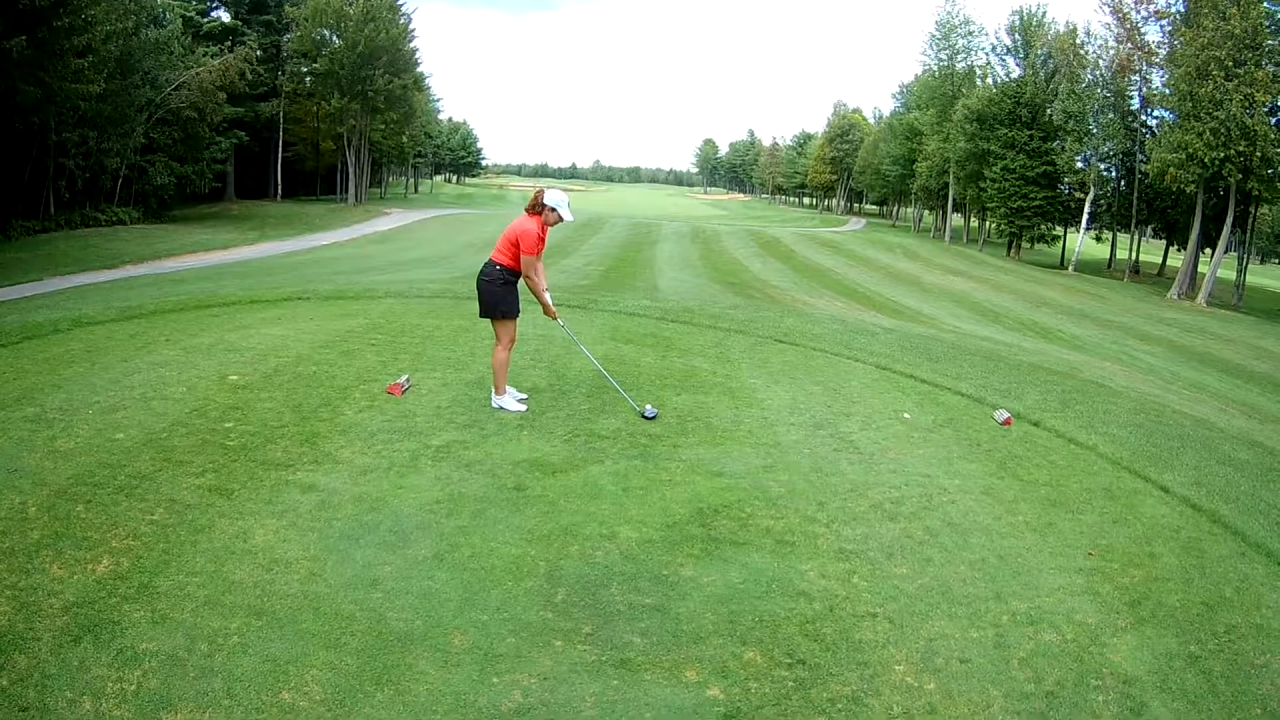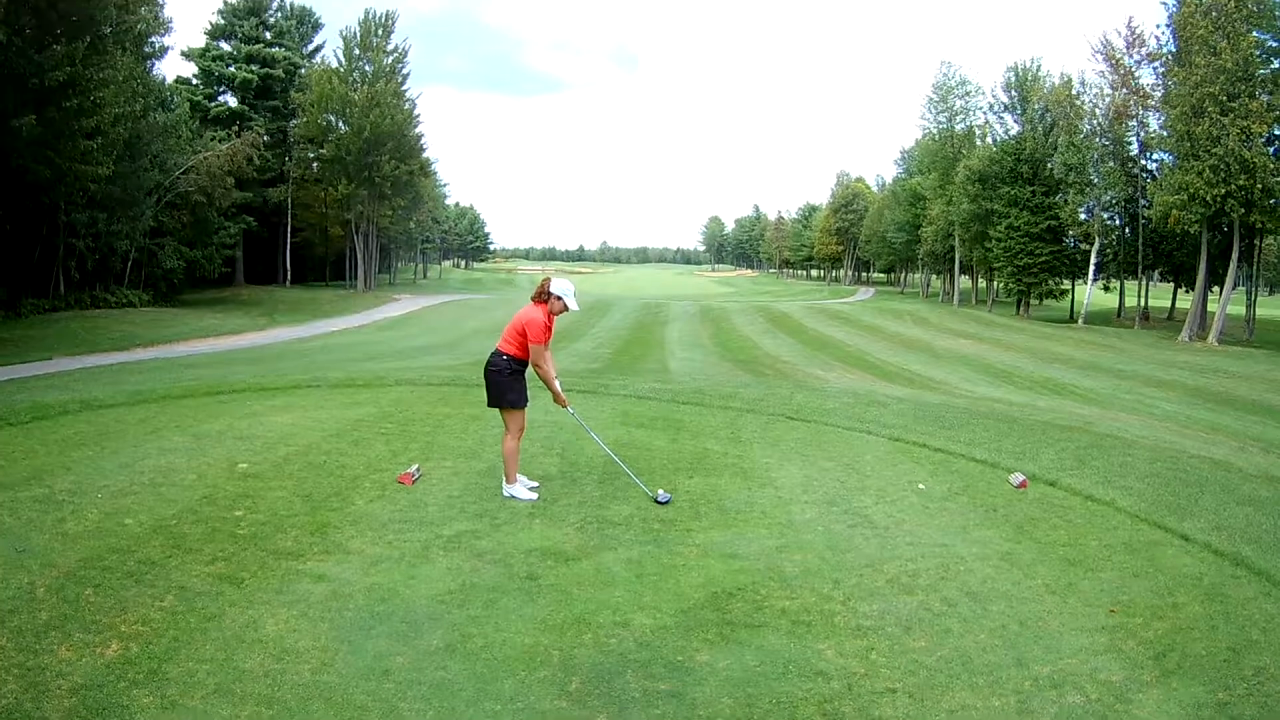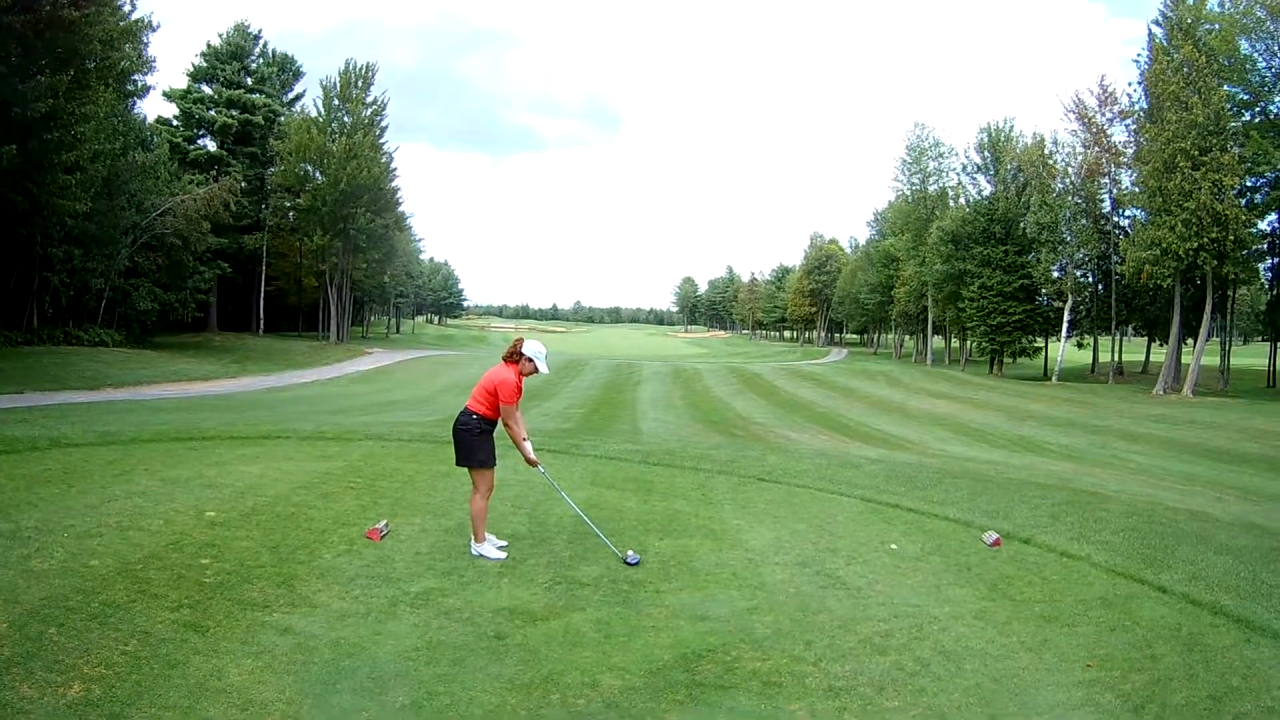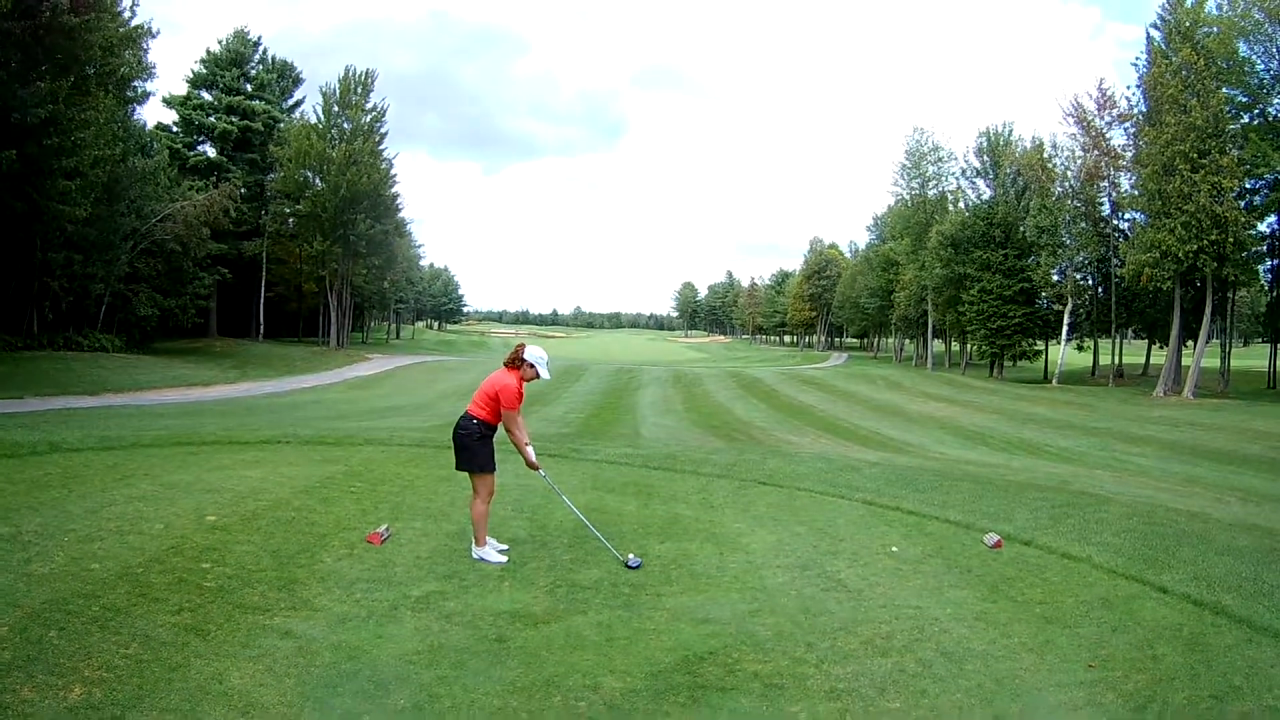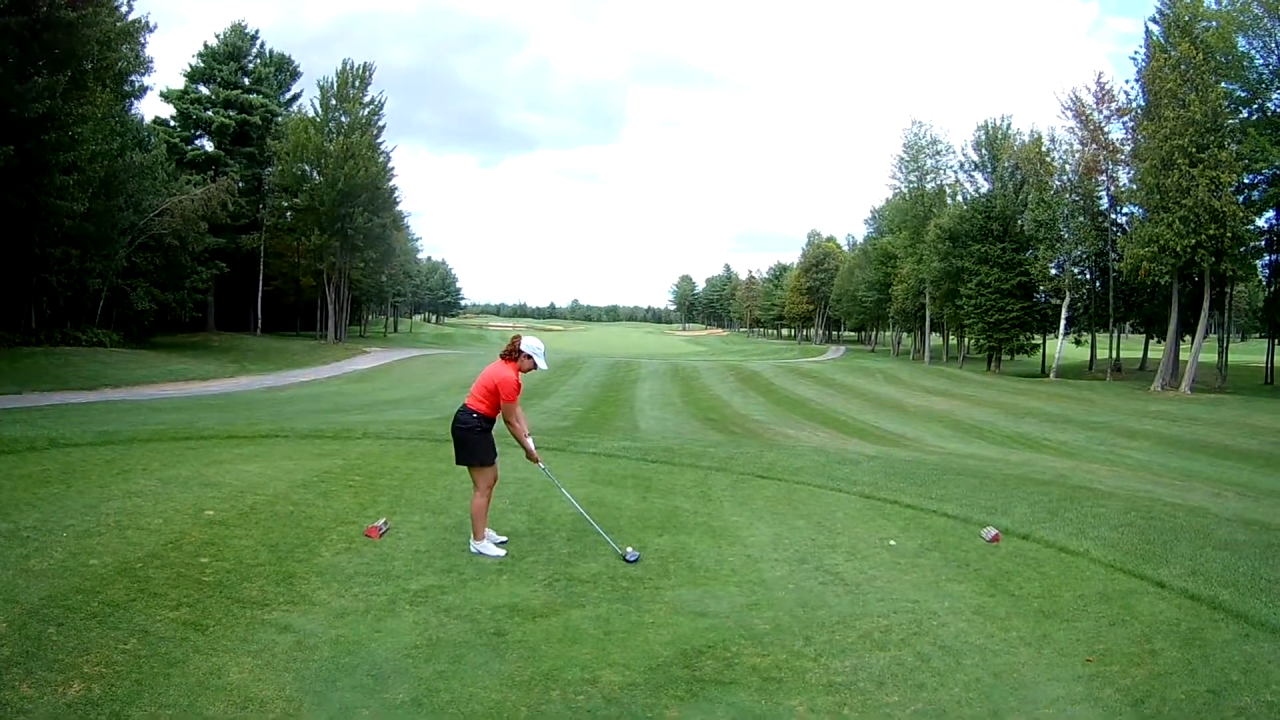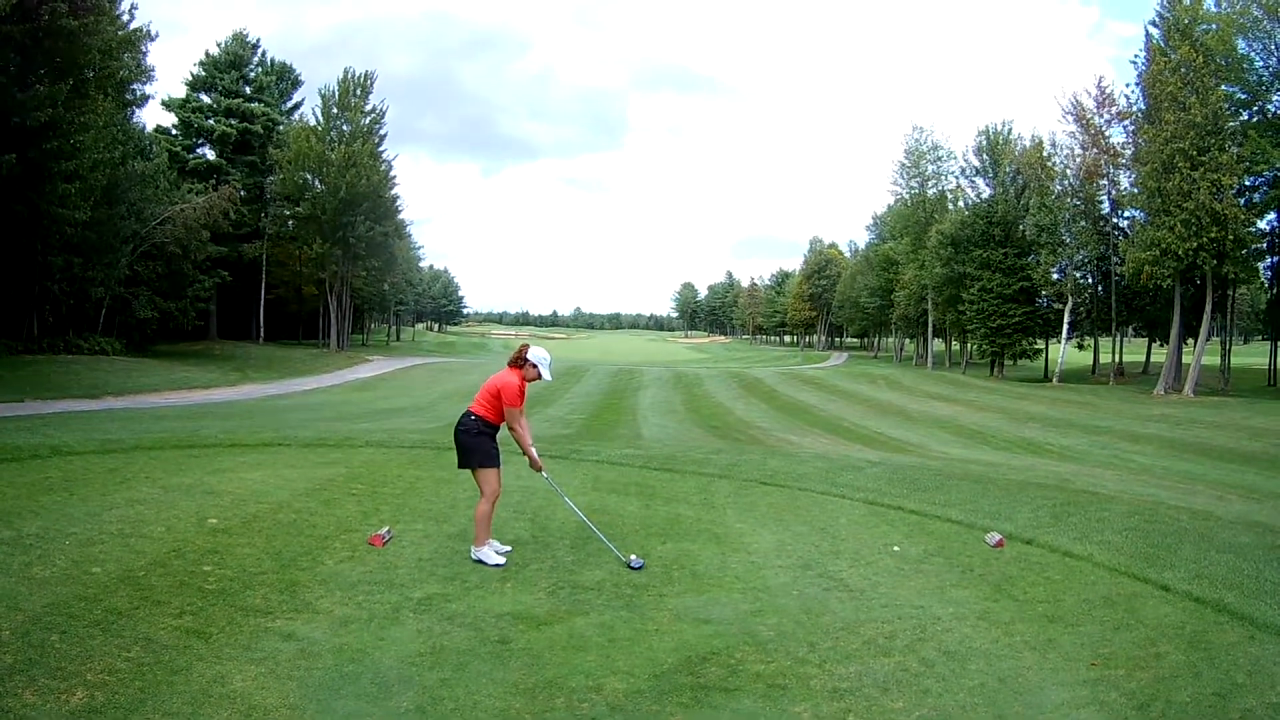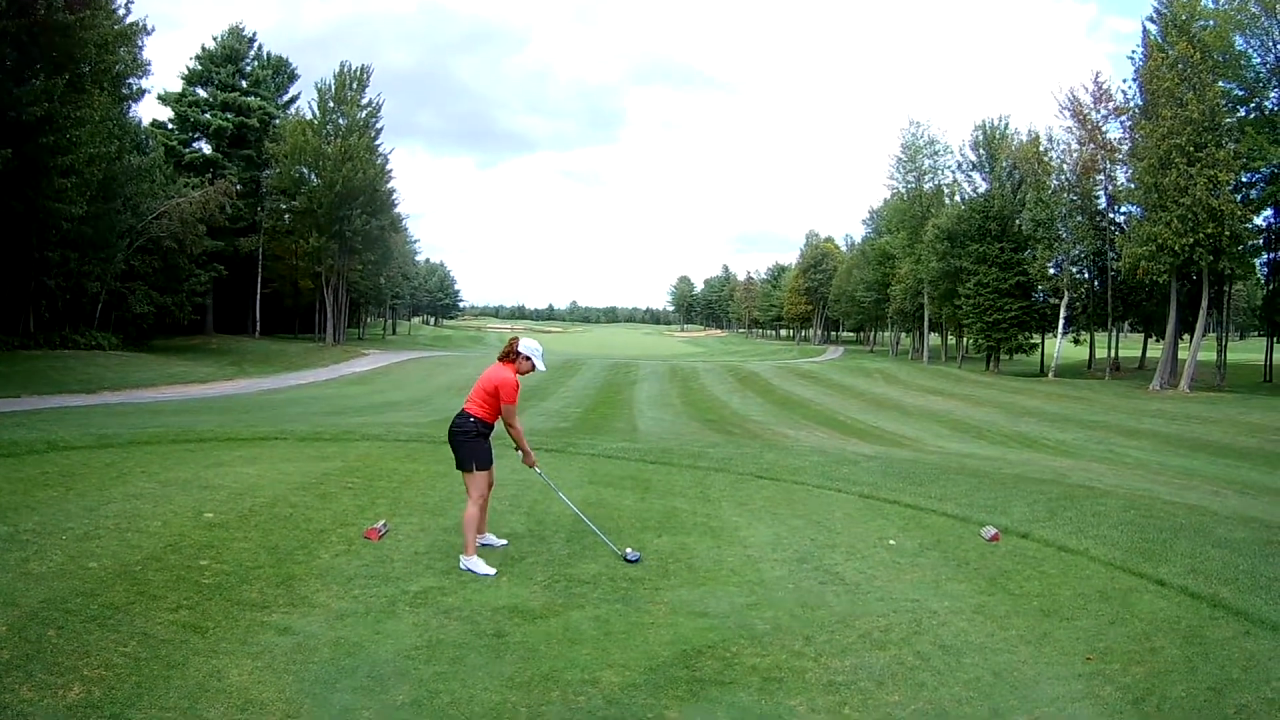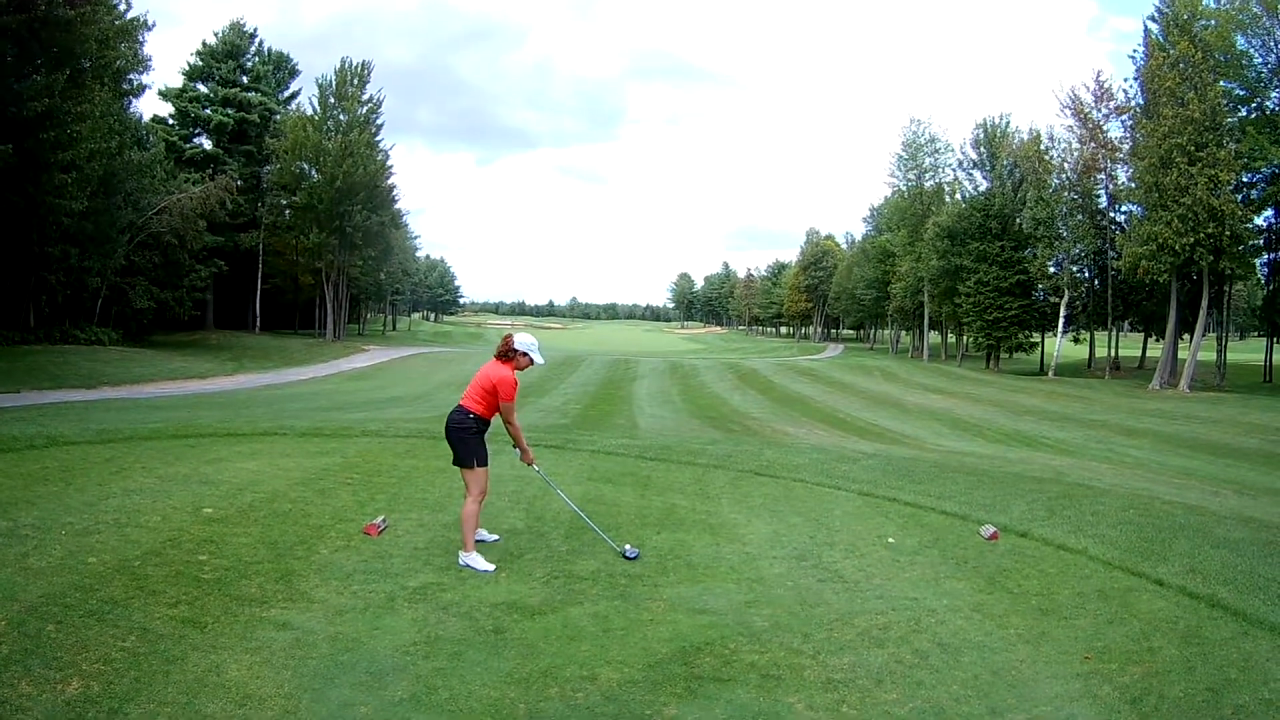
dt=0.4s
person 1, frame 1
left shoulder: (540, 225)
right shoulder: (529, 230)
left elbow: (538, 262)
right elbow: (528, 274)
left wrist: (546, 293)
right wrist: (545, 304)
left hip: (505, 279)
right hip: (496, 280)
left knee: (507, 339)
right knee: (505, 341)
left ankle: (501, 388)
right ankle: (499, 396)
person 1, frame 2
left shoulder: (546, 314)
right shoulder: (536, 319)
left elbow: (546, 351)
right elbow: (538, 363)
left wrist: (556, 382)
right wrist: (556, 393)
left hip: (513, 368)
right hip: (503, 369)
left knee: (516, 428)
right knee: (514, 430)
left ankle: (512, 477)
right ankle: (510, 485)
person 1, frame 3
left shoulder: (514, 373)
right shoulder: (507, 379)
left elbow: (516, 411)
right elbow: (508, 423)
left wrist: (527, 441)
right wrist: (525, 454)
left hip: (480, 427)
right hip: (472, 428)
left knee: (485, 487)
right knee: (483, 489)
left ankle: (481, 535)
right ankle: (479, 544)
person 1, frame 4
left shoulder: (513, 377)
right shoulder: (509, 385)
left elbow: (517, 416)
right elbow: (510, 429)
left wrist: (529, 446)
right wrist: (527, 458)
left hip: (479, 431)
right hip: (472, 433)
left knee: (485, 491)
right knee: (483, 493)
left ankle: (482, 539)
right ankle: (480, 548)
person 1, frame 5
left shoulder: (507, 367)
right shoulder: (507, 378)
left elbow: (516, 407)
right elbow: (510, 421)
left wrist: (528, 436)
right wrist: (528, 449)
left hip: (475, 424)
right hip: (472, 426)
left knee: (490, 479)
right knee: (483, 487)
left ankle: (481, 530)
right ankle: (478, 541)
person 1, frame 6
left shoulder: (517, 379)
right shoulder: (510, 383)
left elbow: (521, 417)
right elbow: (513, 427)
left wrist: (531, 448)
right wrist: (531, 457)
left hip: (483, 431)
right hip: (473, 432)
left knee: (493, 490)
right knee: (490, 492)
left ankle: (485, 541)
right ankle: (479, 548)
person 1, frame 7
left shoulder: (503, 370)
right shoulder: (507, 379)
left elbow: (509, 415)
right elbow: (510, 423)
left wrist: (524, 445)
right wrist: (526, 452)
left hip: (474, 430)
right hip: (469, 433)
left knee: (486, 485)
right knee: (477, 496)
left ankle: (481, 534)
right ankle: (468, 557)
person 1, frame 8
left shoulder: (499, 365)
right shoulder: (506, 378)
left elbow: (504, 413)
right elbow: (509, 421)
left wrist: (521, 444)
right wrist: (524, 450)
left hip: (462, 423)
right hip: (467, 428)
left knee: (477, 485)
right knee: (477, 492)
left ankle: (474, 531)
right ankle: (467, 553)
